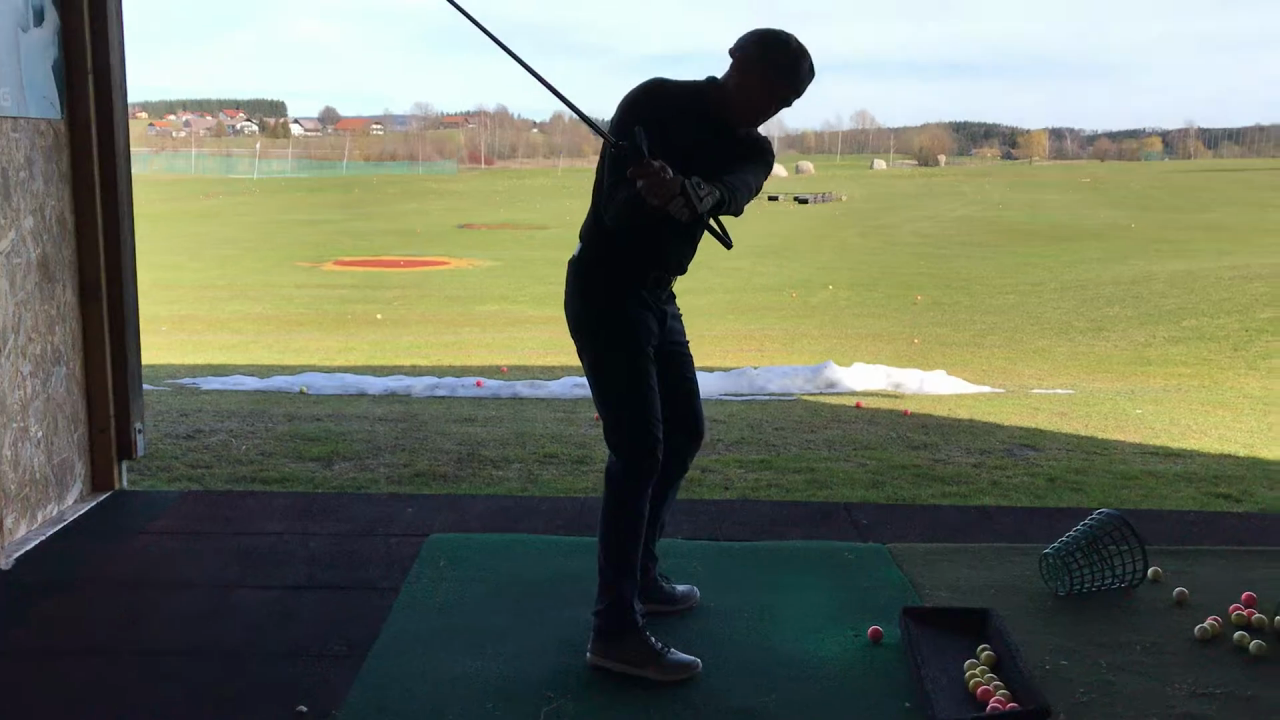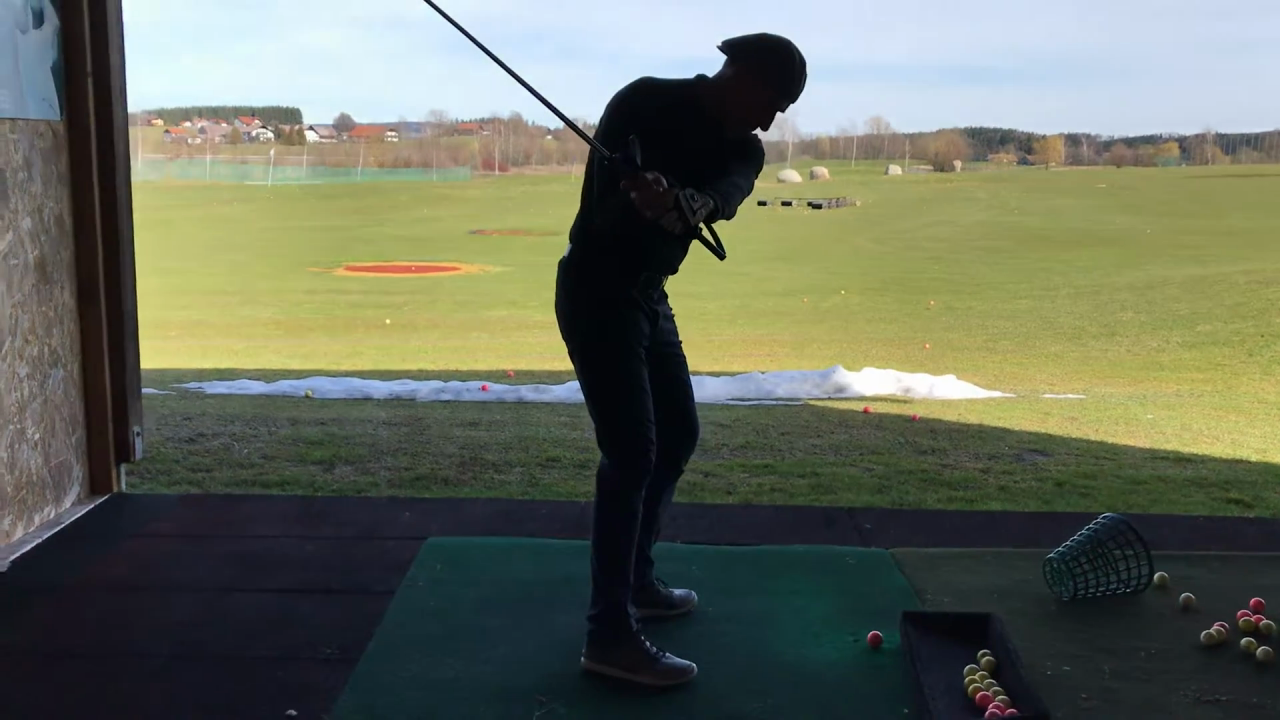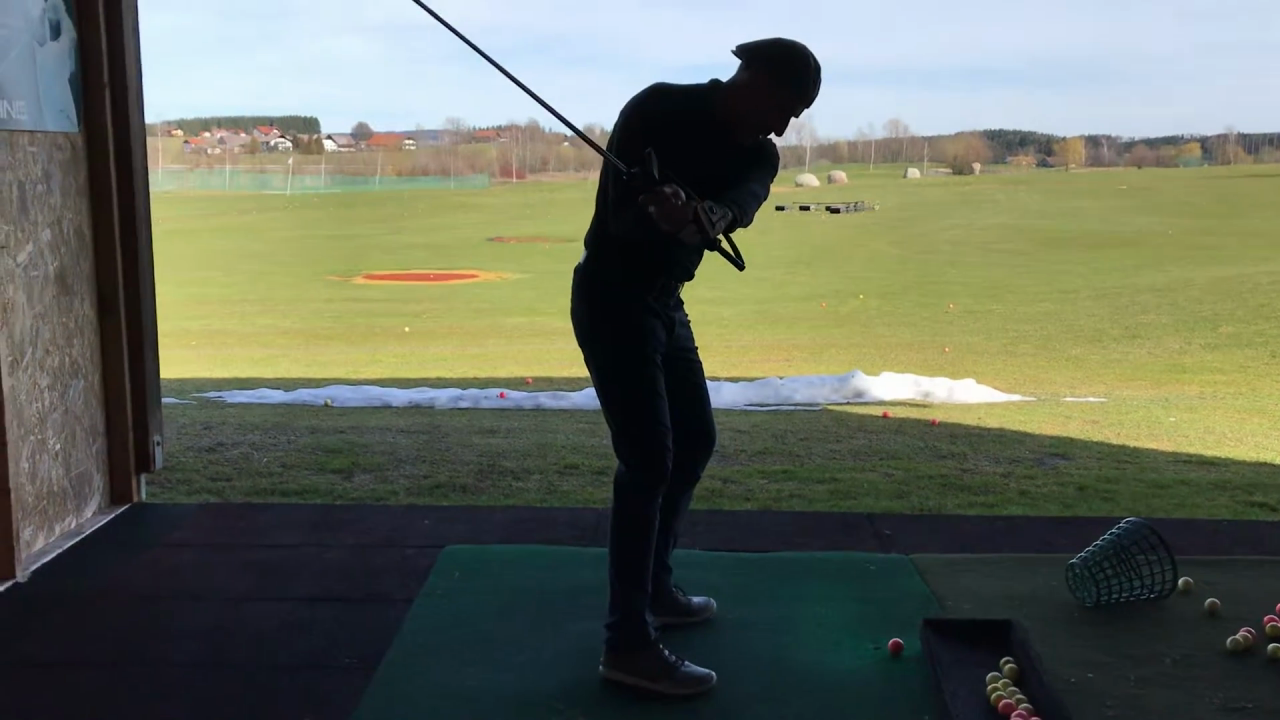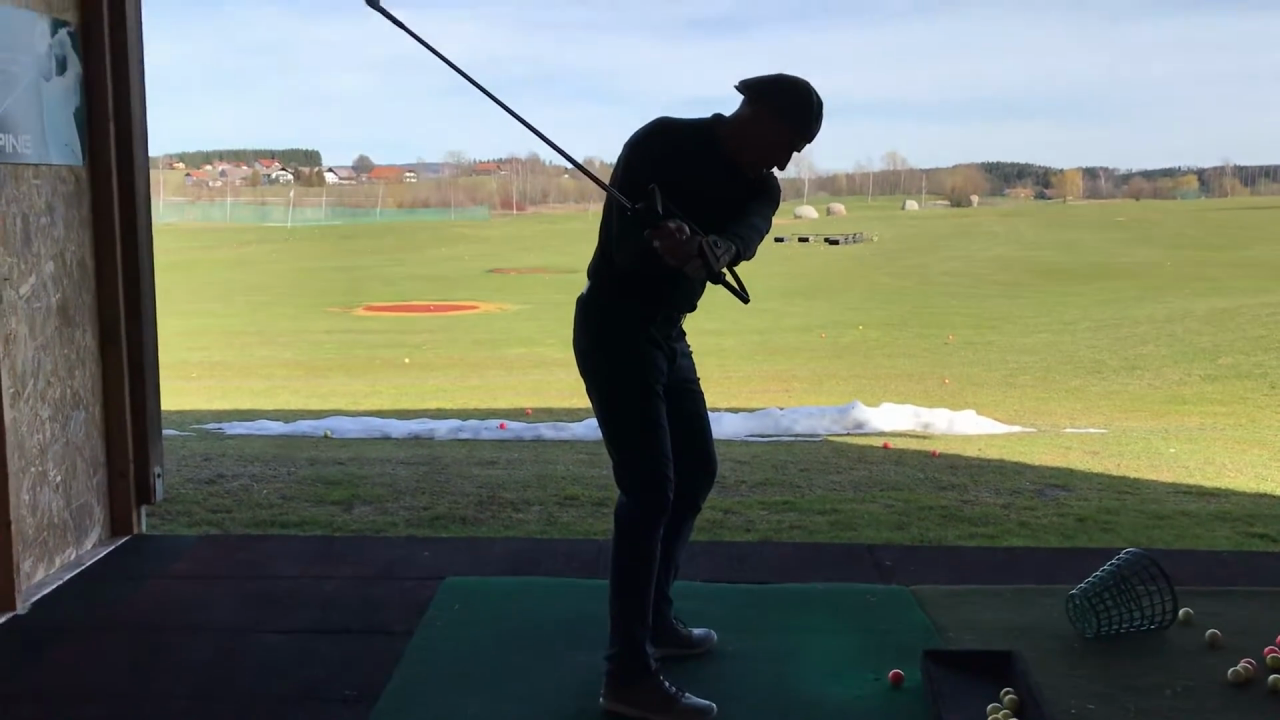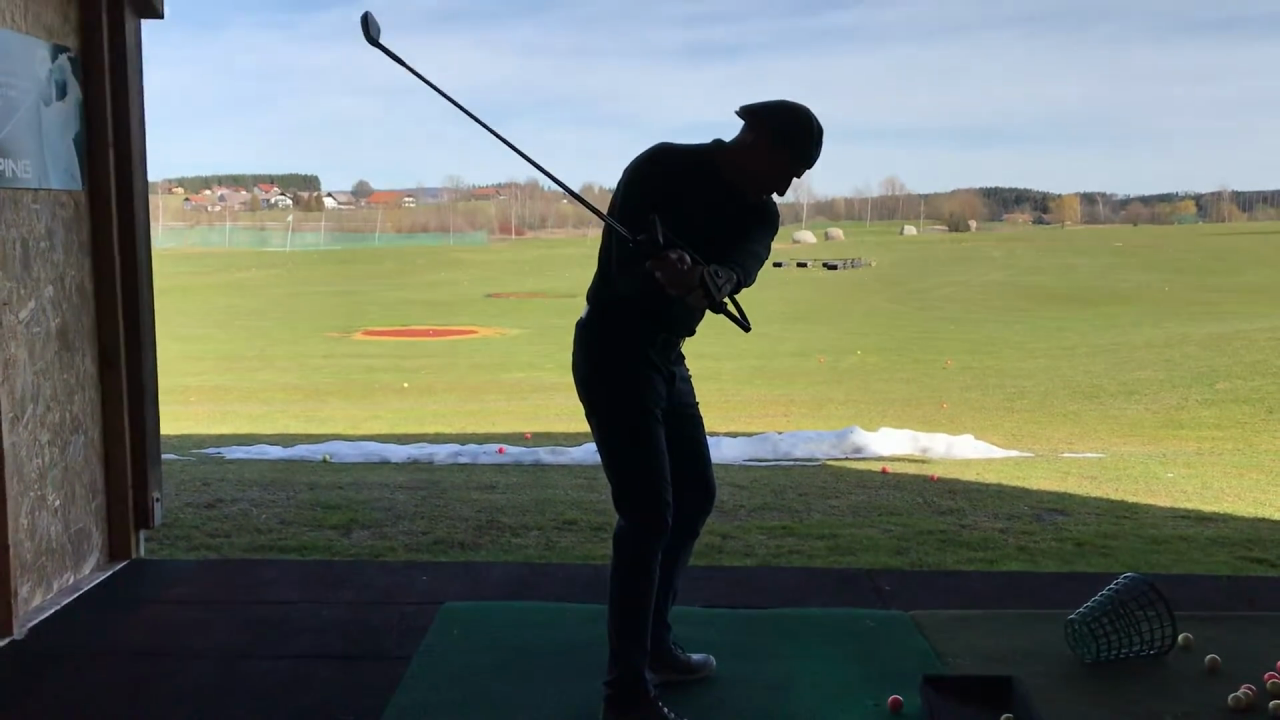
dt=0.5s
person 1, frame 1
left shoulder: (753, 150)
right shoulder: (656, 103)
left elbow: (733, 194)
right elbow: (616, 208)
left wrist: (686, 193)
right wrist: (656, 196)
left hip: (656, 293)
right hip: (607, 291)
left knee: (682, 434)
right knee: (639, 451)
left ankle: (639, 576)
right ankle: (614, 629)
person 1, frame 2
left shoulder: (743, 148)
right shoulder: (643, 103)
left elbow: (724, 198)
right elbow: (604, 211)
left wrist: (679, 204)
right wrist: (646, 205)
left hip: (647, 292)
right hip: (597, 290)
left knee: (677, 435)
right knee: (631, 452)
left ankle: (635, 580)
right ankle: (609, 634)
person 1, frame 3
left shoulder: (757, 154)
right shoulder: (657, 109)
left elbow: (742, 205)
right elbow: (618, 216)
left wrist: (703, 217)
right wrist: (662, 215)
left hip: (664, 299)
right hip: (613, 297)
left knee: (694, 442)
right knee: (649, 459)
left ankle: (654, 588)
right ankle: (627, 643)
person 1, frame 4
left shoulder: (759, 185)
right shoulder: (661, 143)
left elbow: (746, 237)
right elbow: (623, 244)
left wrist: (710, 249)
right wrist: (667, 249)
left hip: (666, 330)
right hip: (615, 328)
left knee: (695, 472)
right knee: (649, 490)
left ankle: (653, 619)
person 1, frame 5
left shoulder: (759, 212)
right shoulder: (660, 169)
left elbow: (745, 264)
right elbow: (623, 270)
left wrist: (711, 278)
right wrist: (666, 277)
left hip: (665, 354)
right hip: (614, 352)
left knee: (694, 496)
right knee: (648, 515)
left ankle: (653, 644)
